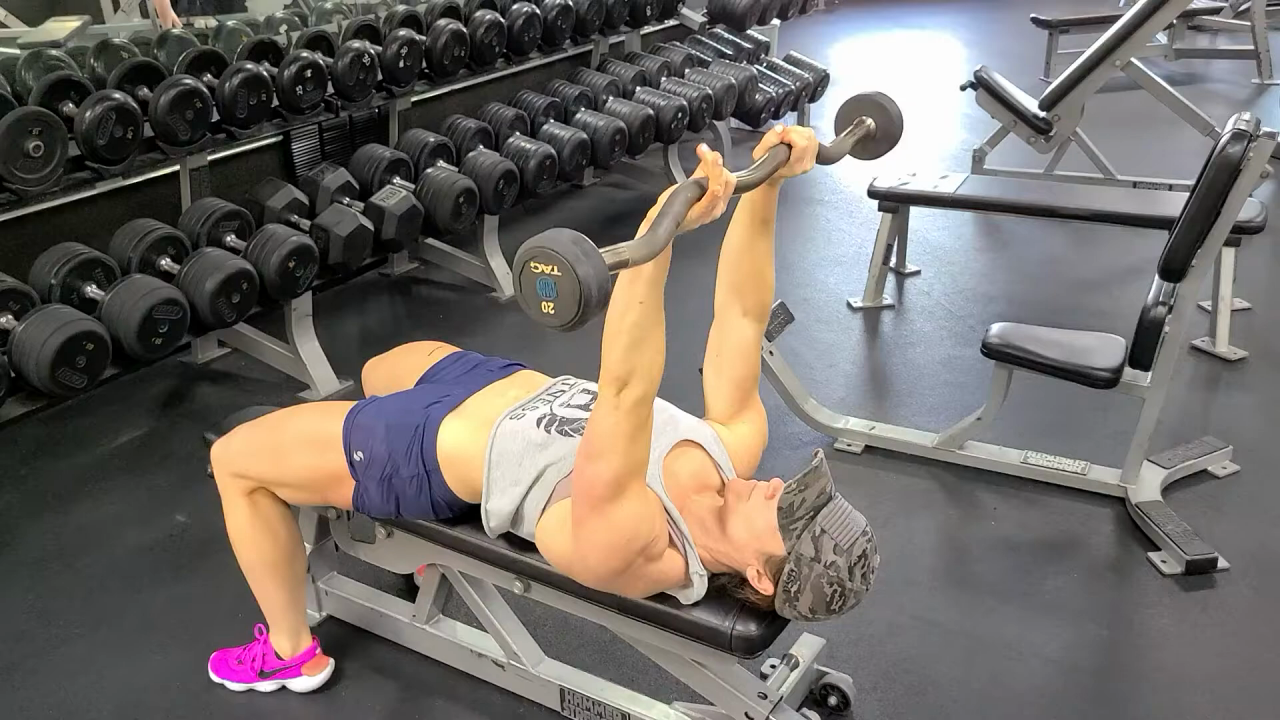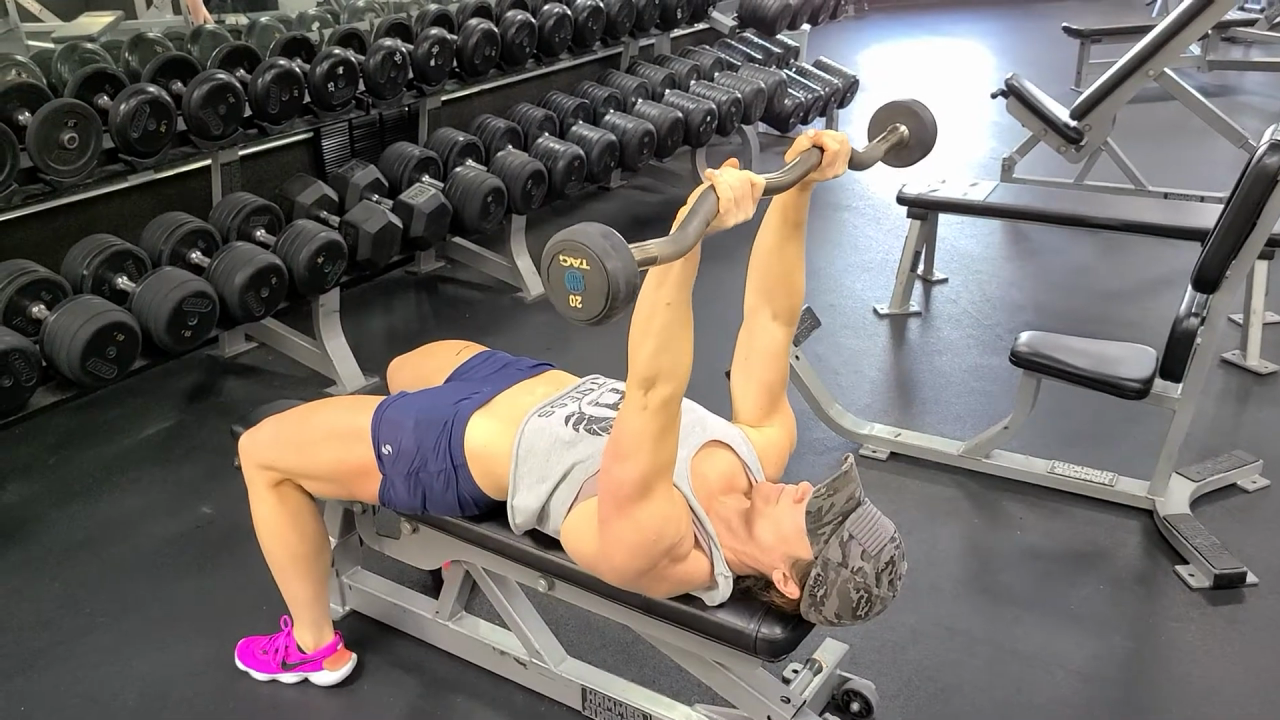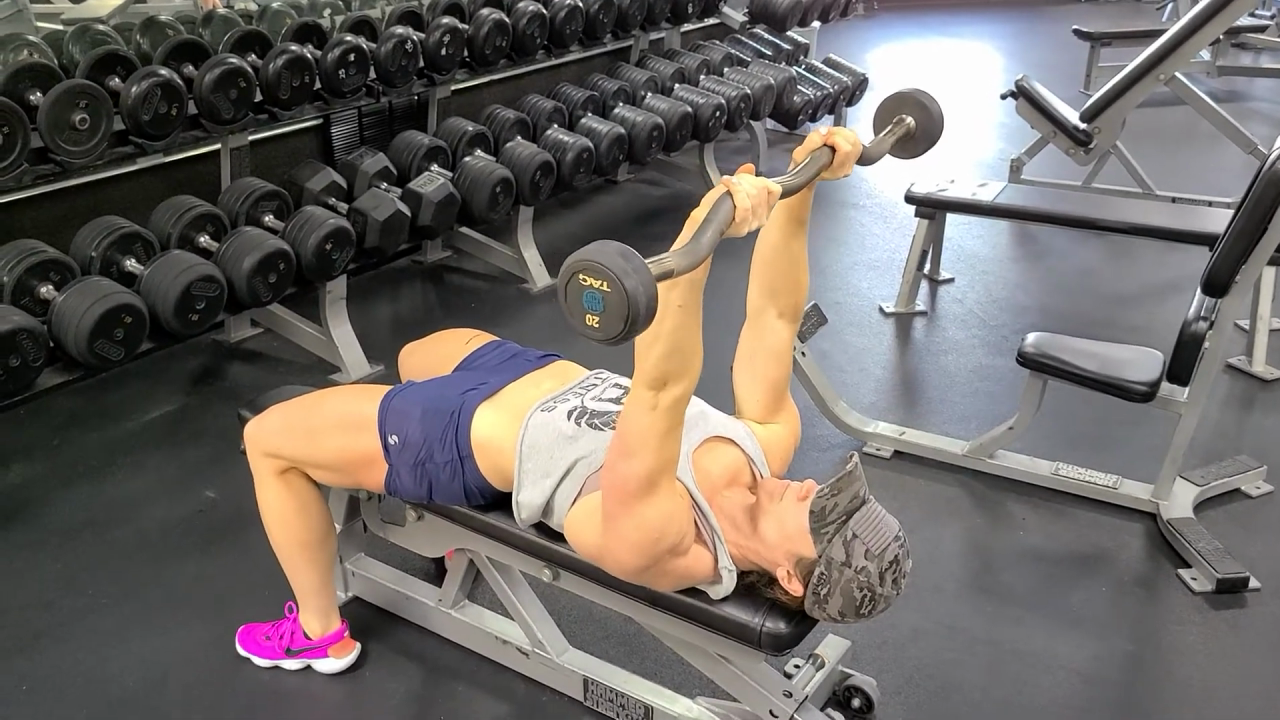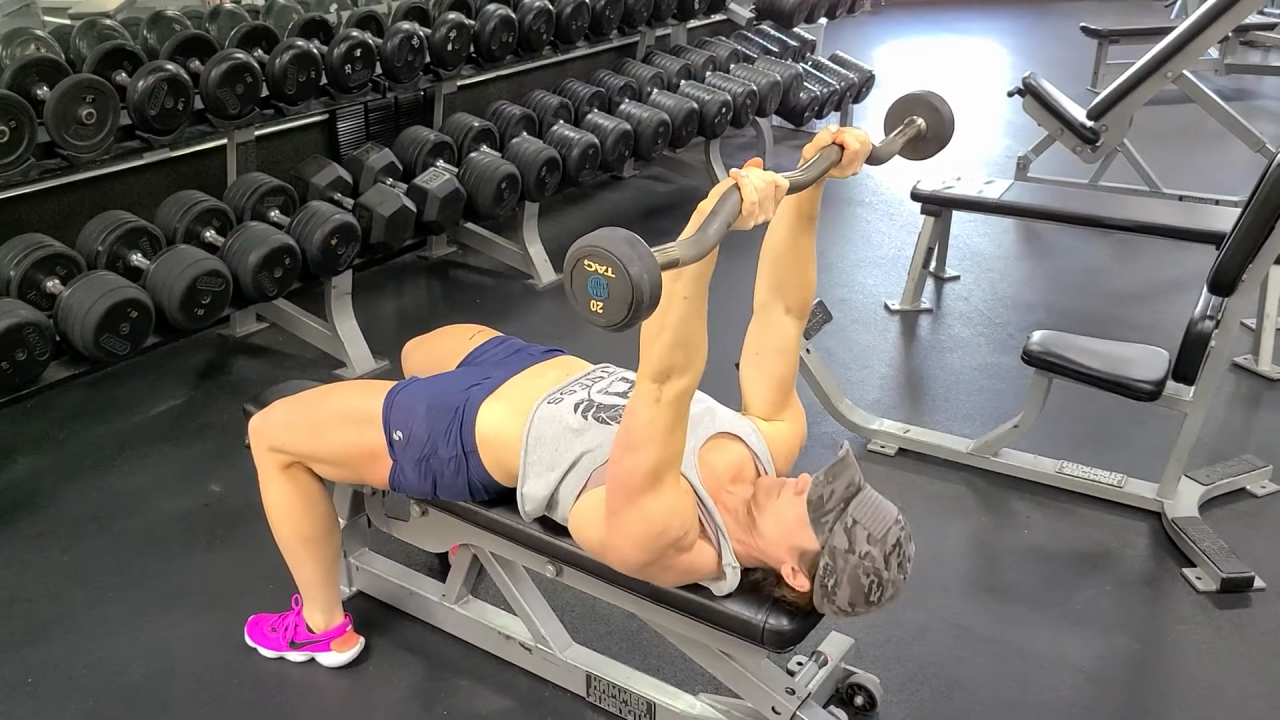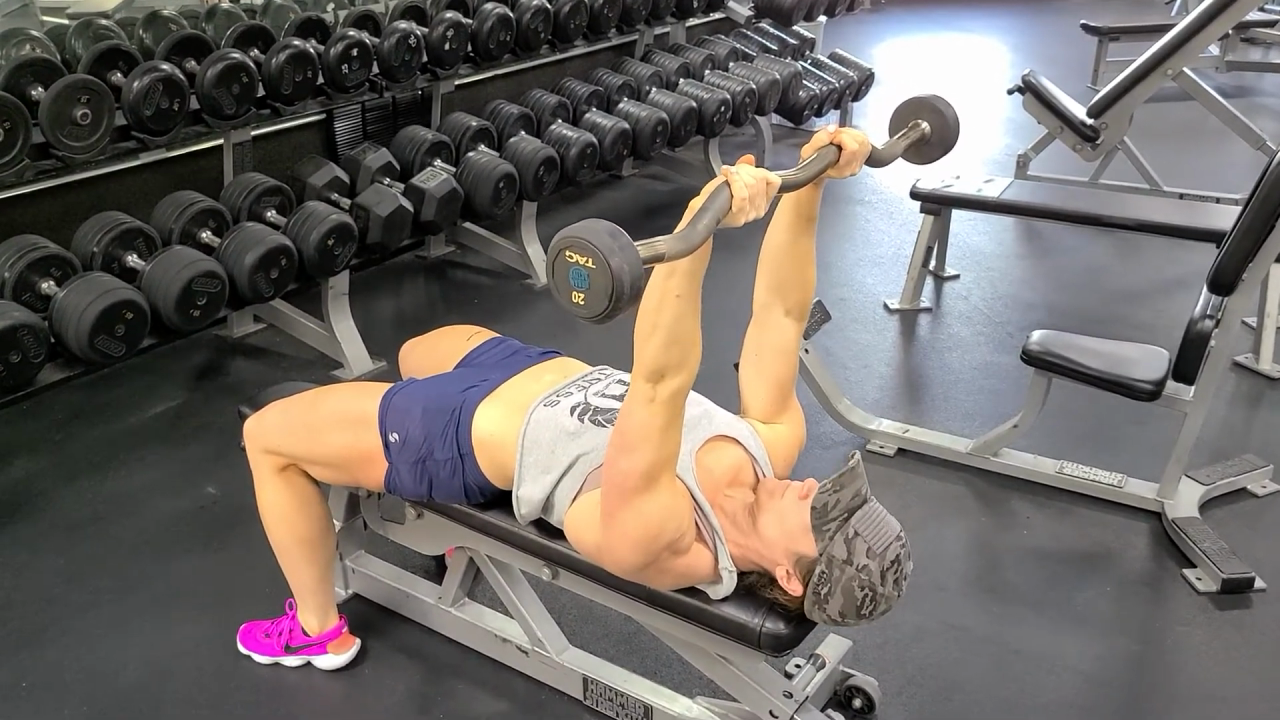
dt=1s
person 1, frame 1
left shoulder: (634, 545)
right shoulder: (736, 448)
left elbow: (625, 391)
right elbow: (741, 315)
right wrist: (767, 181)
left hip: (434, 451)
left knee: (234, 457)
right knee: (379, 373)
left ankle: (290, 652)
person 1, frame 2
left shoulder: (658, 547)
right shoulder: (763, 452)
left elbow: (652, 391)
right elbow: (770, 319)
right wrist: (798, 185)
left hip: (460, 449)
left knee: (260, 449)
right knee: (402, 371)
left ankle: (314, 645)
person 1, frame 3
left shoulder: (662, 541)
right shoulder: (767, 448)
left elbow: (661, 391)
right elbow: (773, 317)
left wrist: (704, 230)
right wrist: (801, 182)
left hip: (467, 438)
left knee: (267, 436)
right knee: (415, 358)
left ankle: (319, 634)
person 1, frame 4
left shoulder: (665, 535)
right shoulder: (774, 443)
left elbow: (666, 382)
right elbow: (781, 313)
left wrist: (710, 224)
right wrist: (810, 179)
left knee: (270, 431)
right knee: (417, 352)
left ankle: (322, 627)
person 1, frame 5
left shoulder: (661, 535)
right shoulder: (773, 446)
left elbow: (659, 381)
right elbow: (780, 314)
left wrist: (702, 222)
right wrist: (808, 182)
left knee: (266, 433)
right knee: (415, 353)
left ankle: (318, 629)
